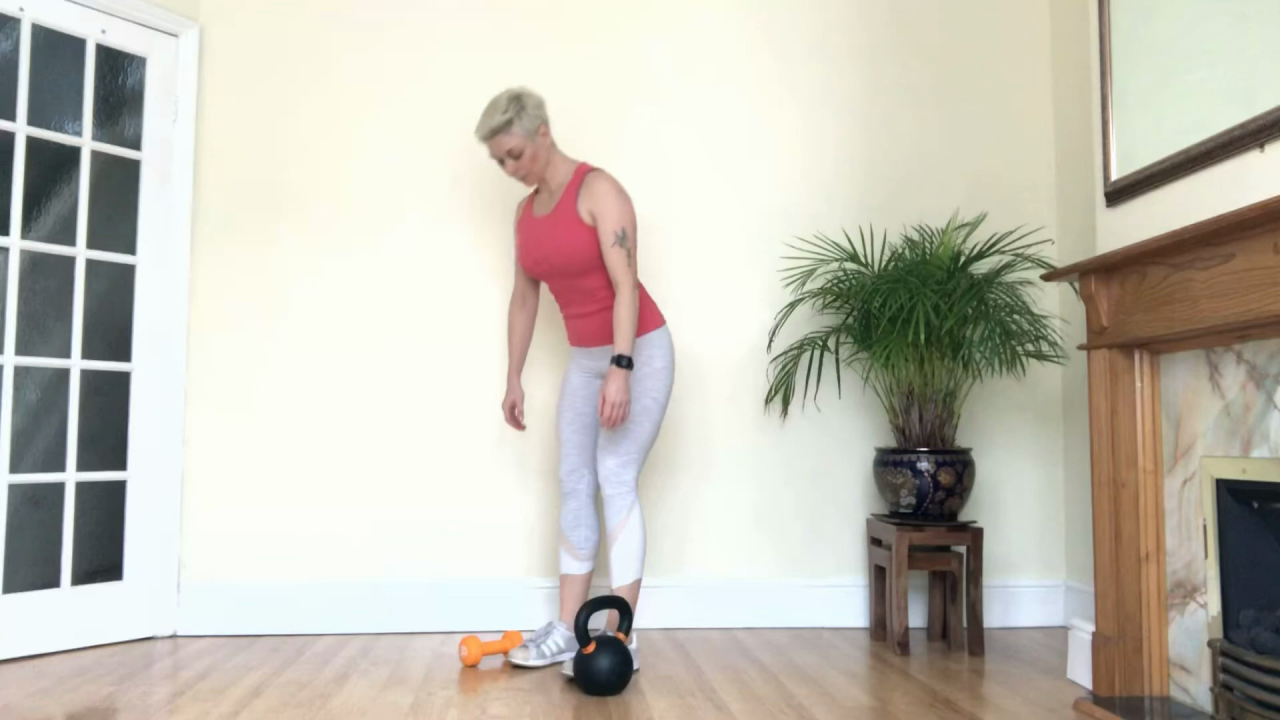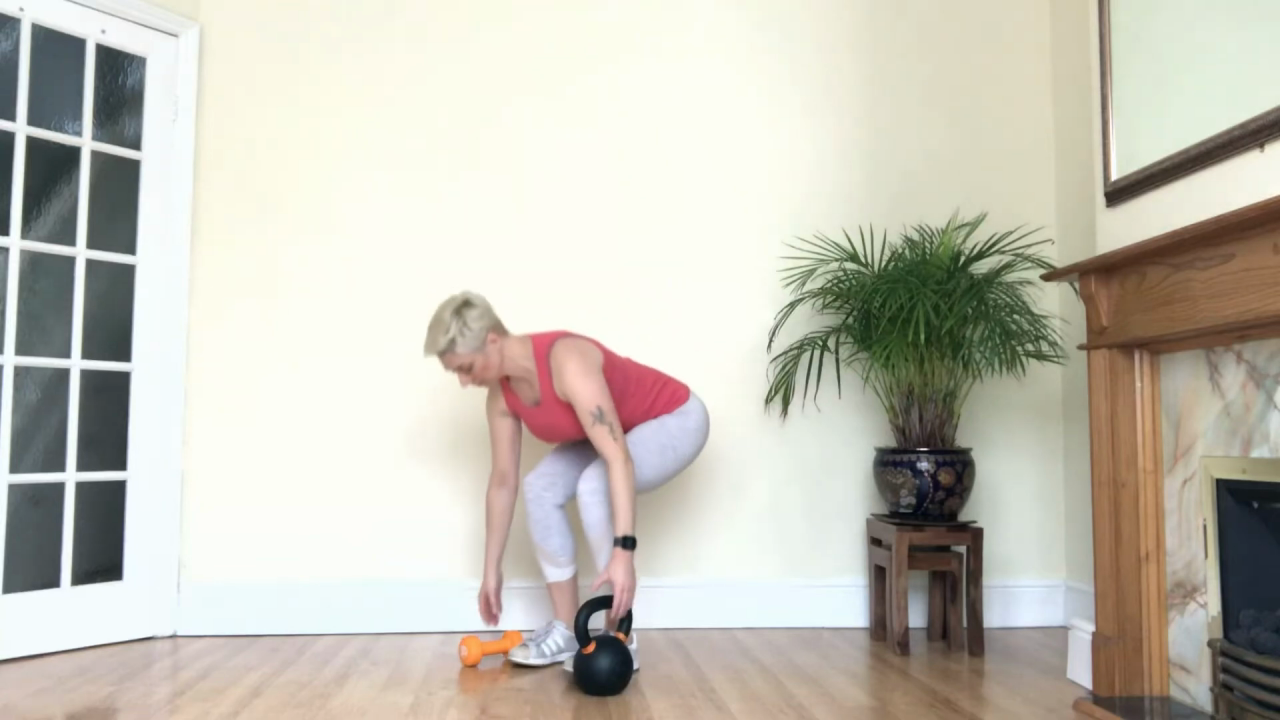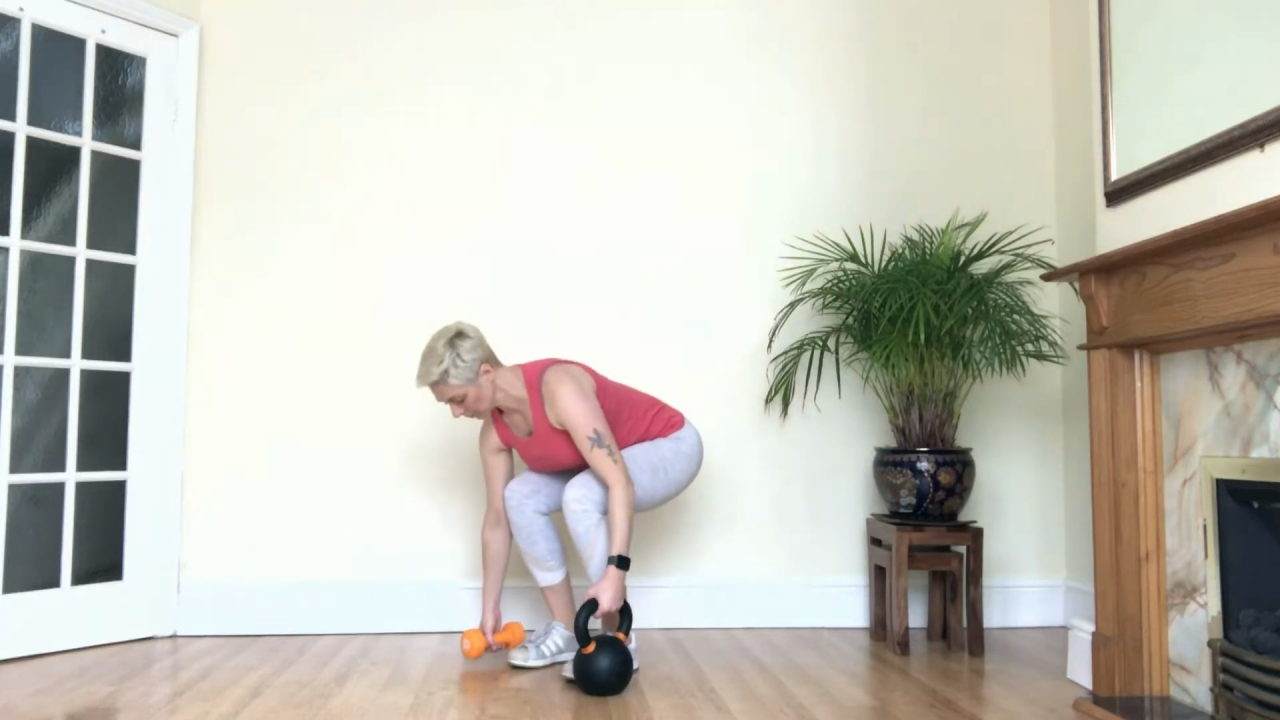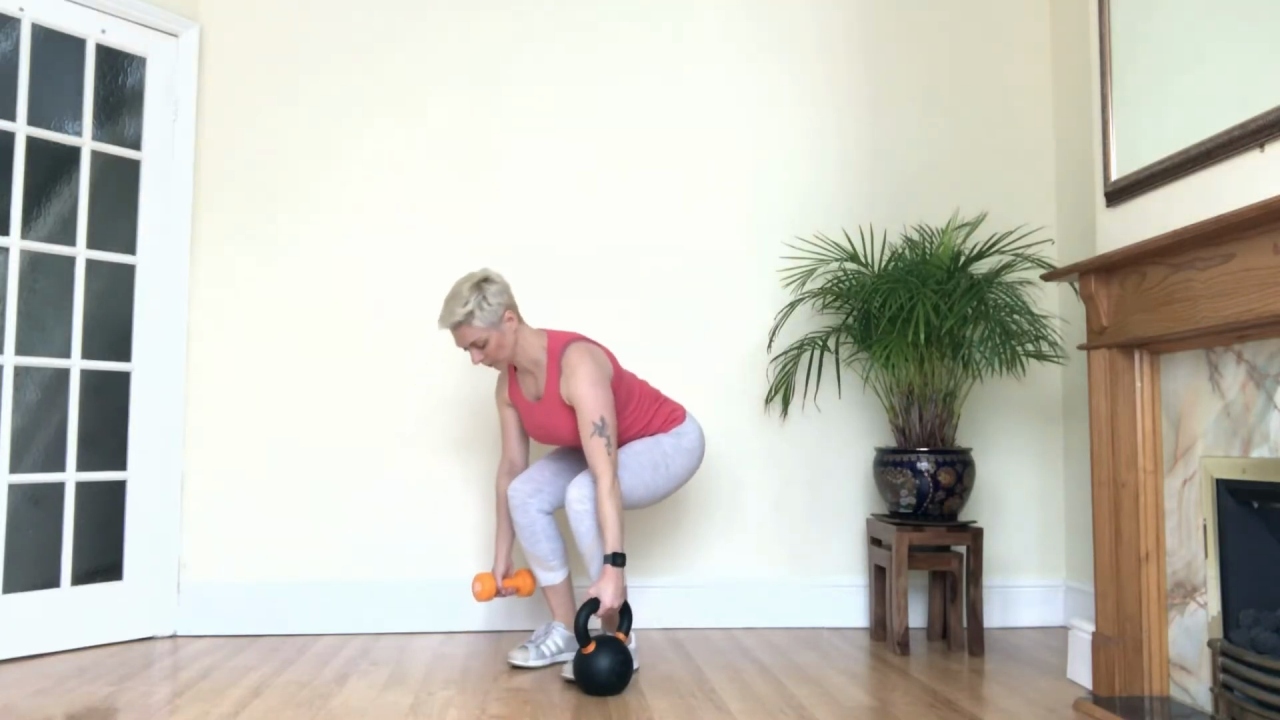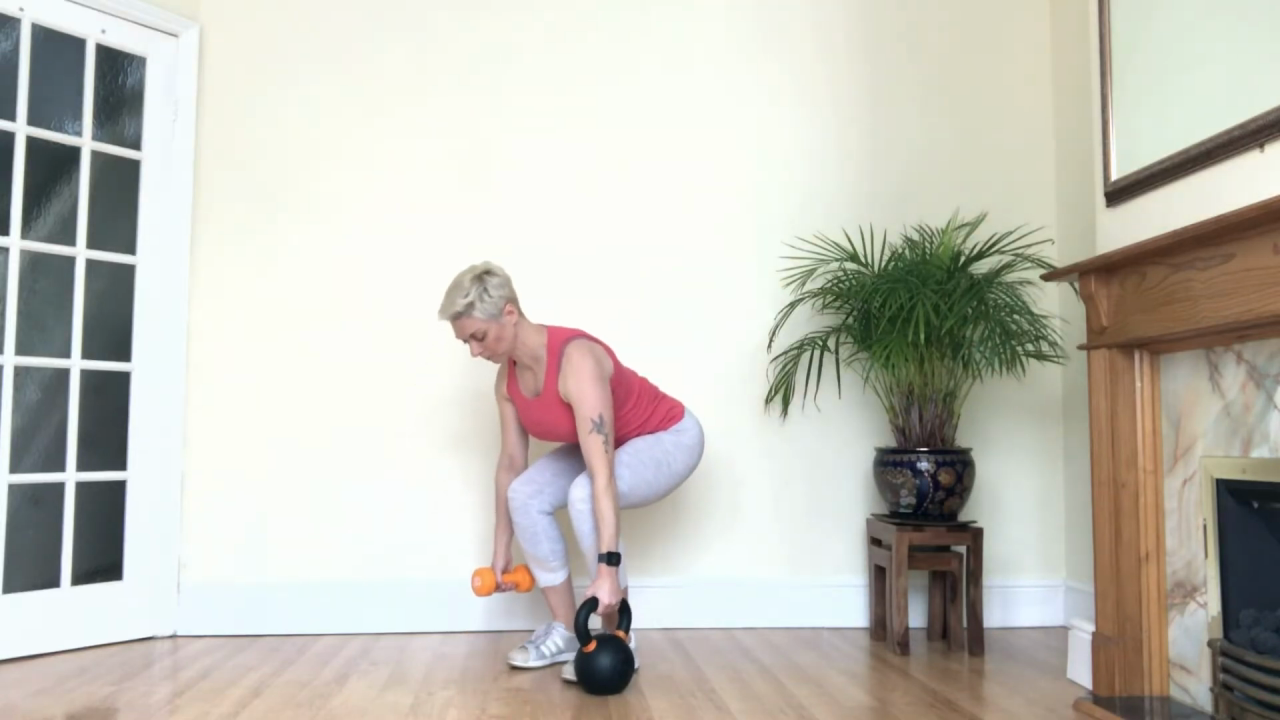
dt=1s
person 1, frame 1
left shoulder: (599, 189)
right shoulder: (527, 212)
left elbow: (625, 285)
right elbow: (523, 300)
left wrist: (621, 368)
right wrist: (514, 379)
left hip: (637, 351)
right hip: (583, 358)
left knee: (616, 482)
right knee: (573, 484)
left ankle: (620, 638)
right ankle: (568, 630)
person 1, frame 2
left shoulder: (566, 362)
right shoulder: (502, 394)
left elbow: (619, 460)
right elbow: (503, 481)
left wrist: (623, 551)
right wrist: (491, 570)
left hip: (675, 420)
right hip: (618, 428)
left knee: (594, 488)
right knee: (540, 488)
right ankle: (566, 630)
person 1, frame 3
left shoulder: (558, 388)
right shoulder: (494, 429)
left elbow: (620, 482)
right elbow: (497, 518)
left wrist: (615, 571)
right wrist: (489, 609)
left hip: (669, 447)
right hip: (607, 456)
left knee: (581, 496)
right knee: (521, 495)
right ankle: (566, 630)
person 1, frame 4
left shoulder: (576, 364)
right shoulder: (508, 383)
left elbow: (606, 478)
right elbow: (510, 470)
left wrist: (613, 569)
right wrist: (502, 557)
left hip: (669, 441)
right hip: (607, 446)
left knee: (582, 495)
right knee: (526, 493)
right ankle: (565, 631)
person 1, frame 5
left shoulder: (575, 360)
right shoulder: (508, 377)
left elbow: (602, 476)
right elbow: (510, 465)
left wrist: (607, 568)
right wrist: (500, 551)
left hip: (668, 438)
right hip: (609, 442)
left knee: (583, 495)
right knee: (526, 494)
right ankle: (565, 632)
